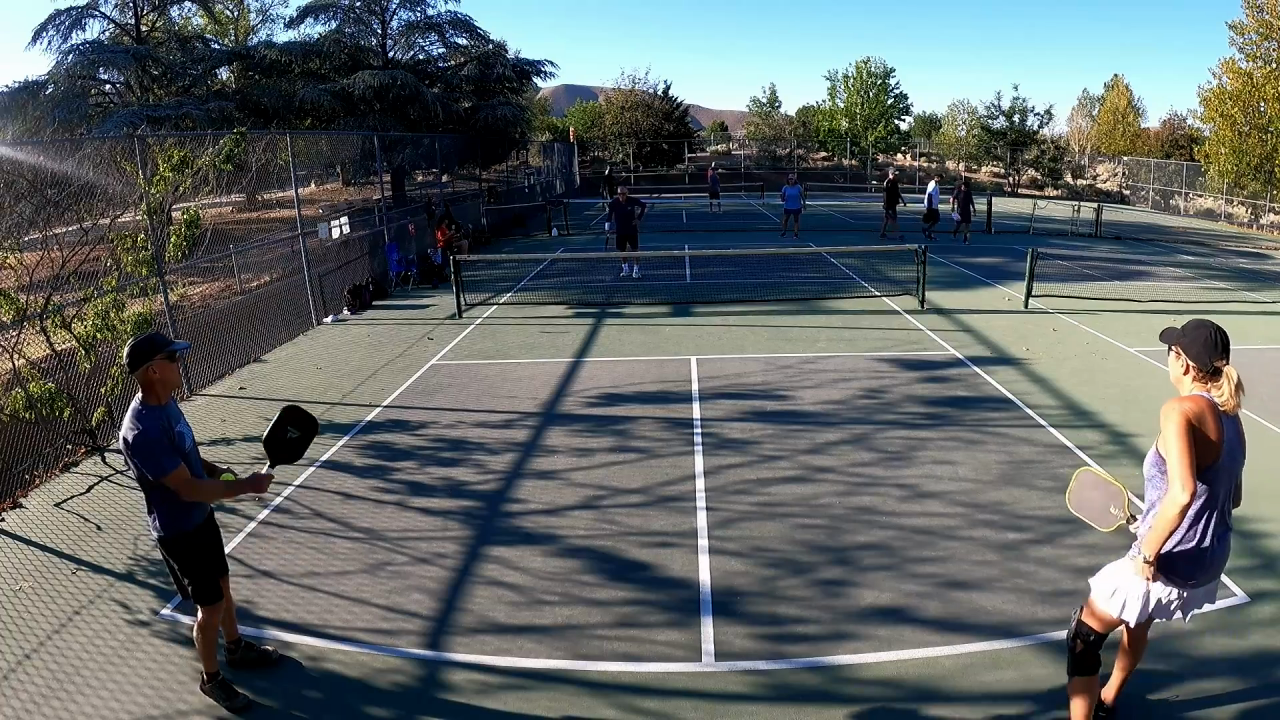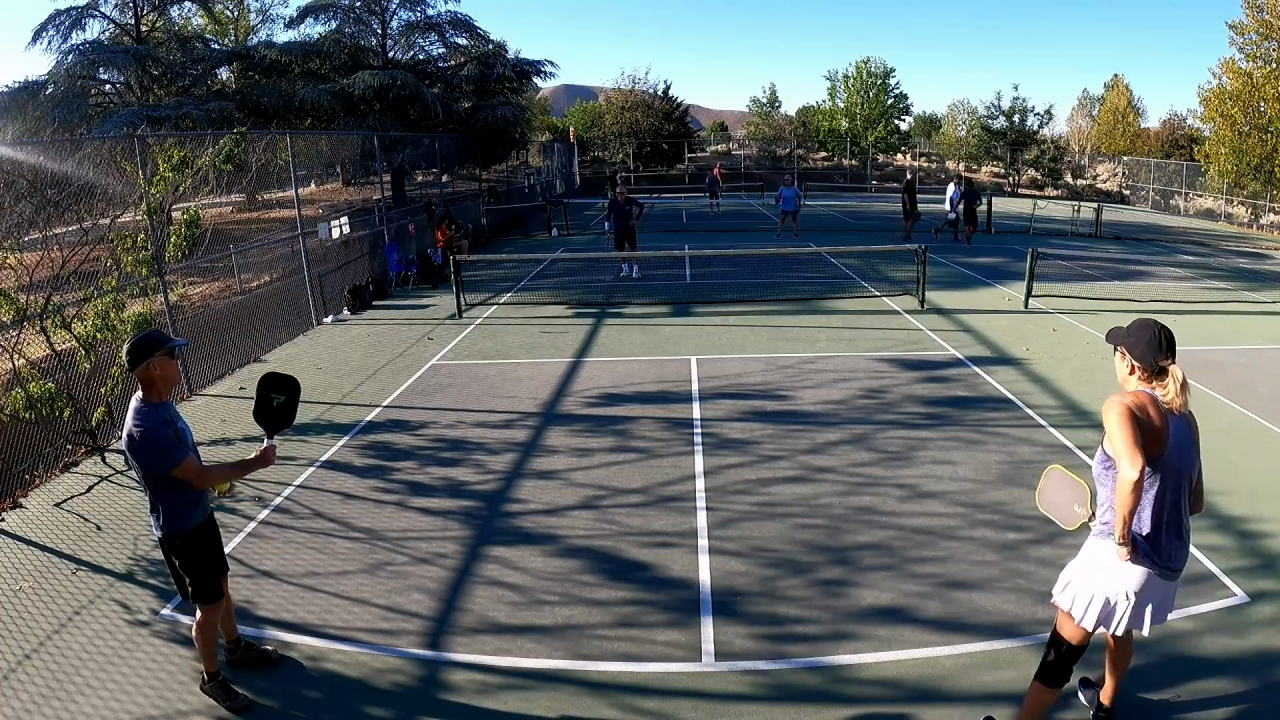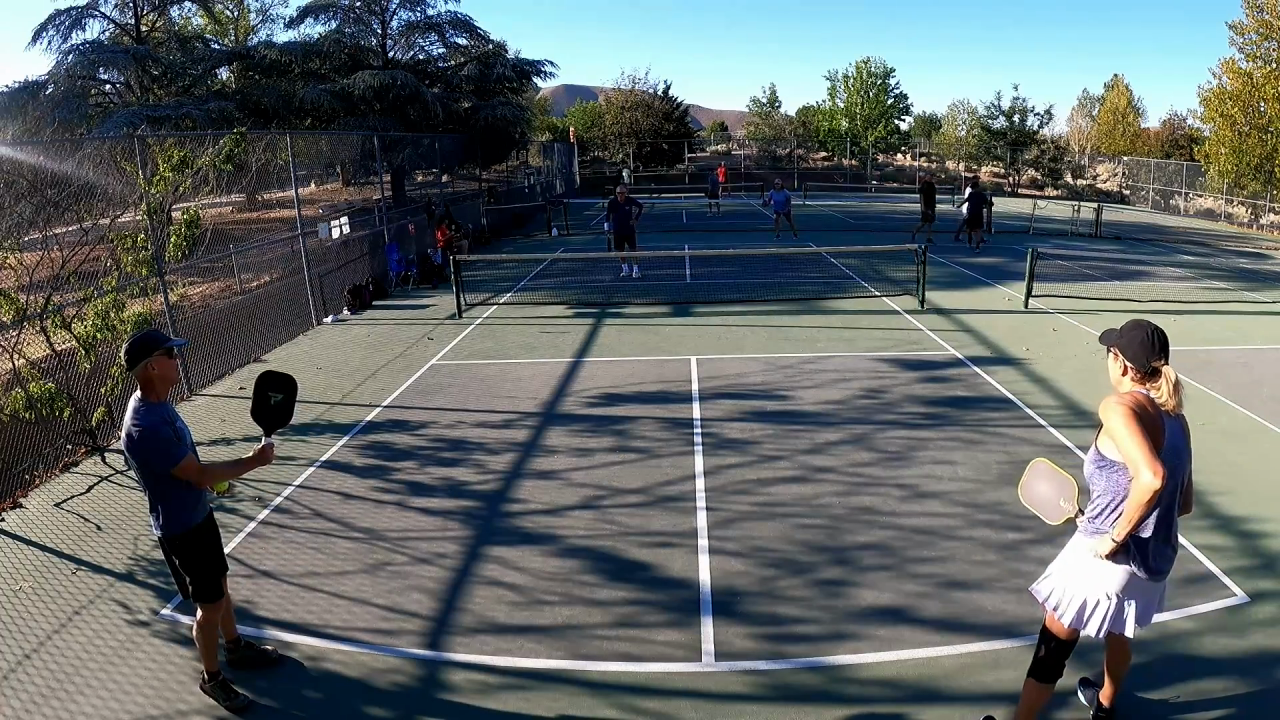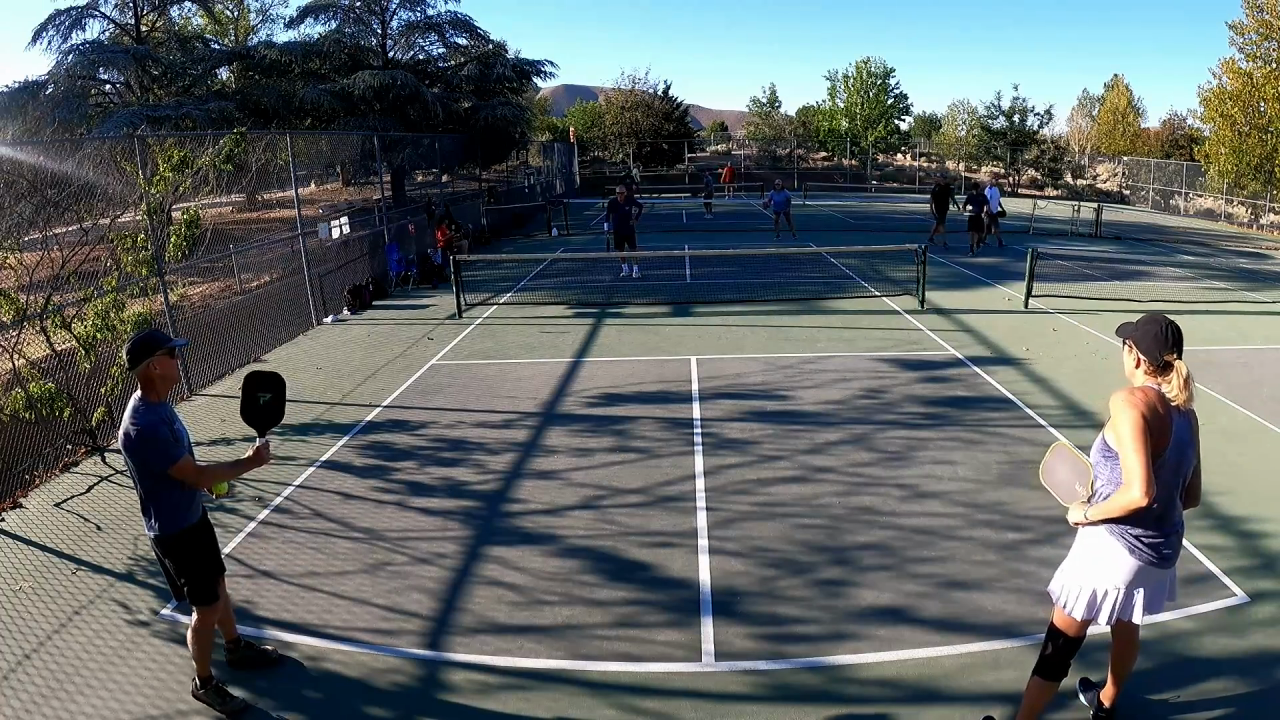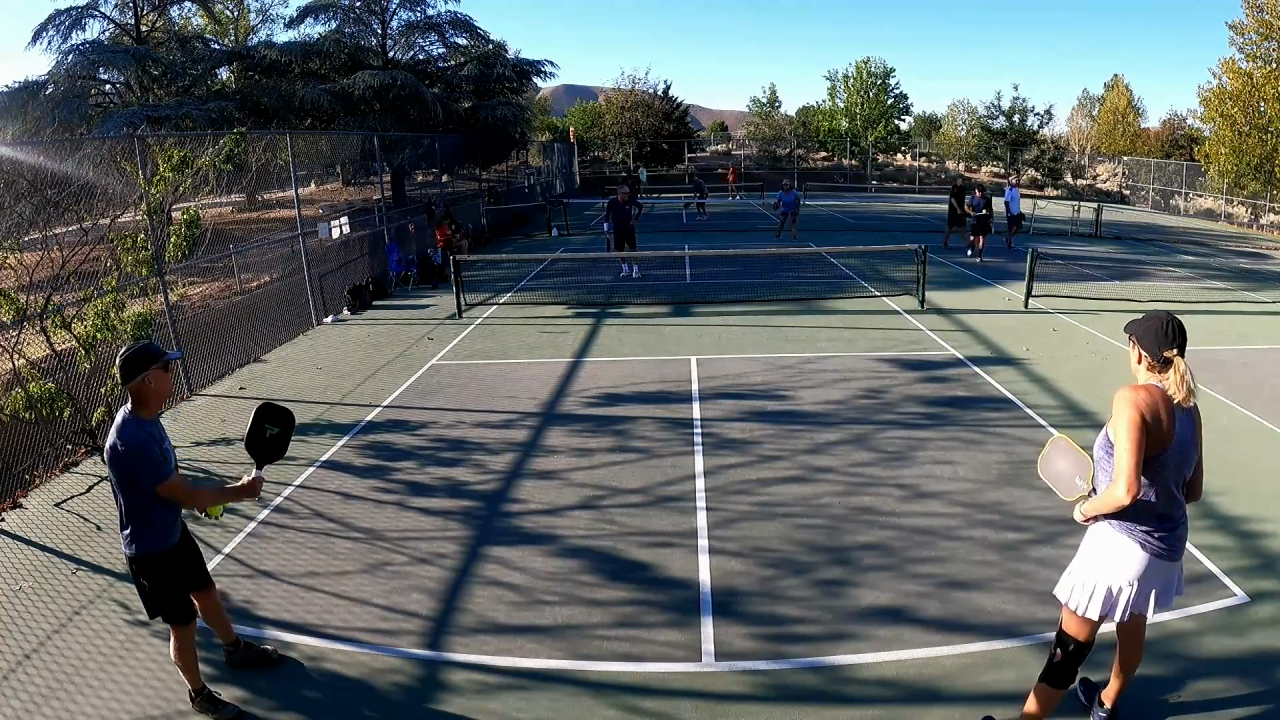
dt=0.5s
person 1, frame 1
left shoulder: (1181, 411)
right shoulder: (1230, 418)
left elbow: (1182, 494)
left wrist: (1146, 554)
left hip: (1172, 564)
right hip: (1208, 560)
left knee: (1084, 634)
right knee: (1136, 624)
person 1, frame 2
left shoulder: (1123, 405)
right shoulder: (1184, 417)
left elbow: (1133, 471)
right elbow: (1194, 502)
left wrist: (1121, 537)
left hip: (1118, 560)
right hip: (1167, 564)
left knee: (1061, 653)
right knee: (1121, 629)
person 1, frame 3
left shoulder: (1119, 407)
right shoulder: (1175, 418)
left elbow: (1152, 478)
right elbow: (1183, 502)
left wrist: (1114, 536)
left hip: (1105, 559)
right hip: (1154, 564)
left knee: (1052, 650)
right knee: (1118, 631)
person 1, frame 4
left shoulder: (1130, 401)
right shoulder: (1185, 413)
left elbow: (1138, 492)
right elbow: (1191, 496)
left wrist: (1085, 513)
left hip: (1112, 548)
right hip: (1160, 554)
left knee: (1059, 646)
right knee: (1126, 629)
person 1, frame 5
left shoulder: (1133, 399)
right shoulder: (1189, 409)
left elbow: (1124, 490)
right elbow: (1192, 491)
left wrist: (1085, 508)
left hip: (1120, 543)
right hip: (1165, 548)
left knee: (1069, 647)
right knee: (1131, 631)
person 2, frame 1
left shoulder: (166, 402)
right shoulder: (143, 431)
right elbow: (187, 489)
left wrist: (216, 470)
right wrist: (244, 486)
left hip: (201, 516)
right hip: (179, 531)
left knee: (222, 585)
right knee: (212, 607)
left ankle: (237, 648)
right ankle: (211, 678)
person 2, frame 2
left shoulder: (160, 403)
right shoulder: (147, 427)
right elbow: (199, 477)
left wrist: (216, 476)
right wrist: (253, 463)
left hip: (199, 514)
right hip: (181, 529)
left knee: (221, 585)
right knee: (210, 606)
left ankle: (236, 648)
right ankle: (211, 678)
person 2, frame 3
left shoulder: (157, 402)
right shoulder: (146, 426)
right elbow: (200, 475)
left wrist: (213, 476)
right wrist: (252, 461)
left hip: (198, 514)
right hip: (181, 529)
left knee: (220, 585)
right knee: (211, 605)
left ankle: (236, 648)
right ankle: (212, 678)
person 2, frame 4
left shoulder: (157, 403)
right shoulder: (144, 425)
right elbow: (195, 476)
left wrist: (208, 476)
right wrist: (248, 462)
left hip: (192, 516)
right hip: (173, 531)
left knee: (217, 586)
right knee: (206, 608)
left ankle: (236, 648)
right ankle: (205, 683)
person 2, frame 5
left shoulder: (146, 417)
right shoulder: (132, 442)
right elbow: (184, 496)
left wrist: (201, 496)
right wrist: (239, 491)
left hip: (174, 531)
right hip: (151, 550)
left knee: (206, 593)
right knee: (183, 625)
left ankle: (235, 648)
